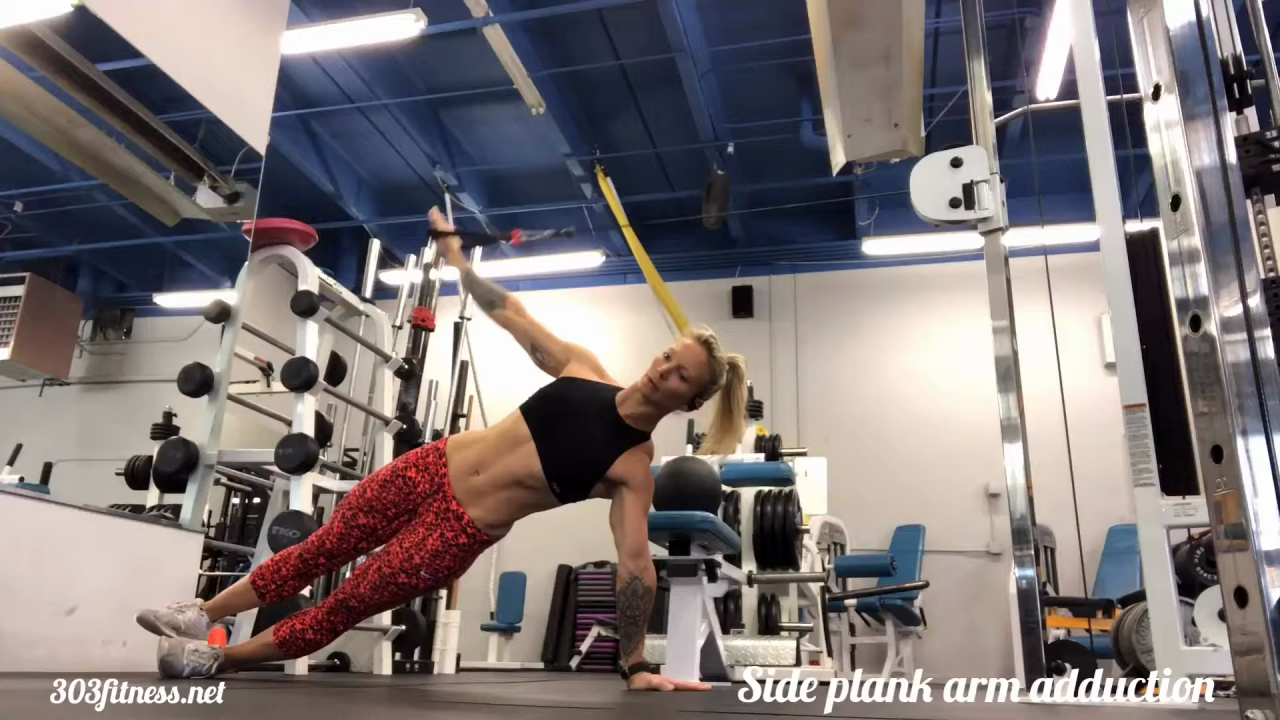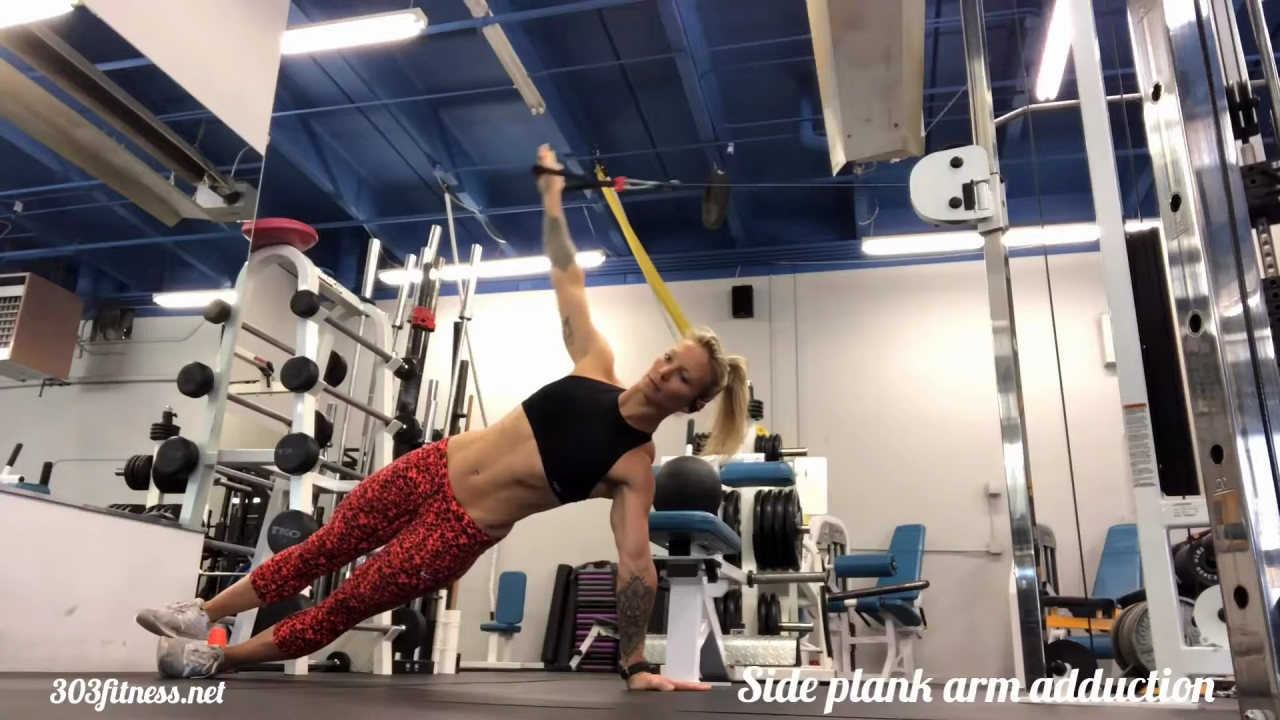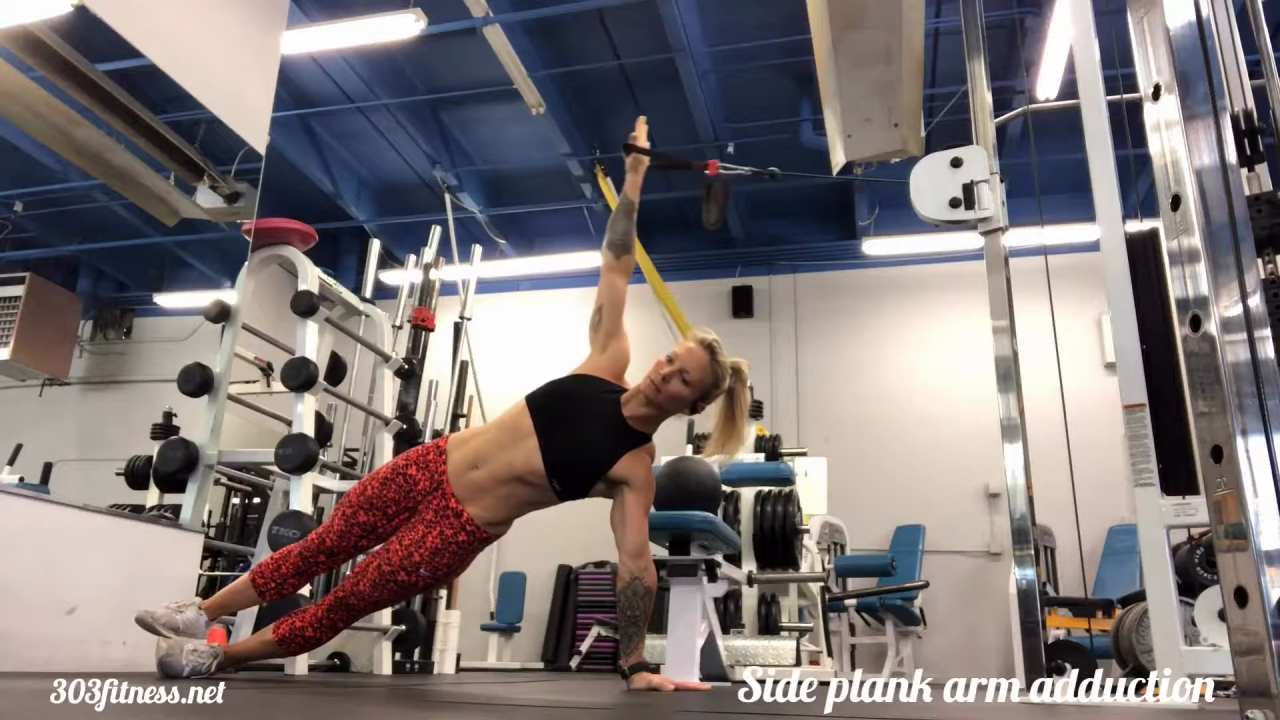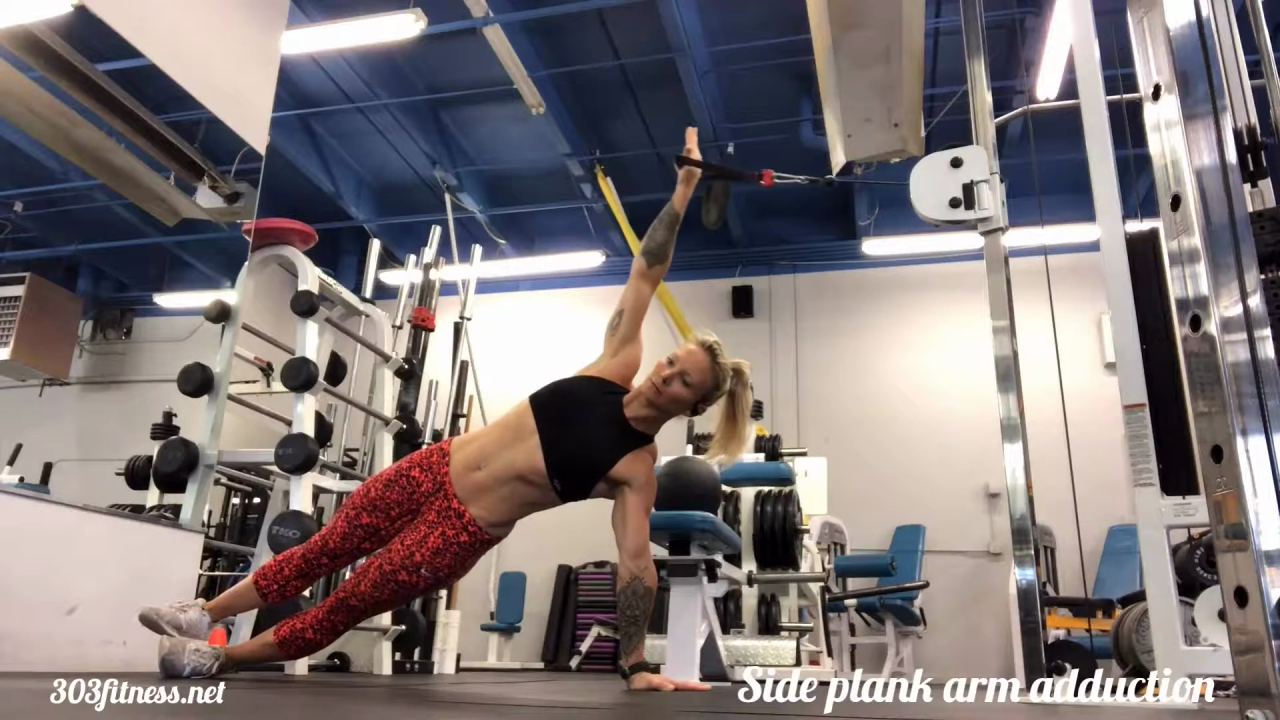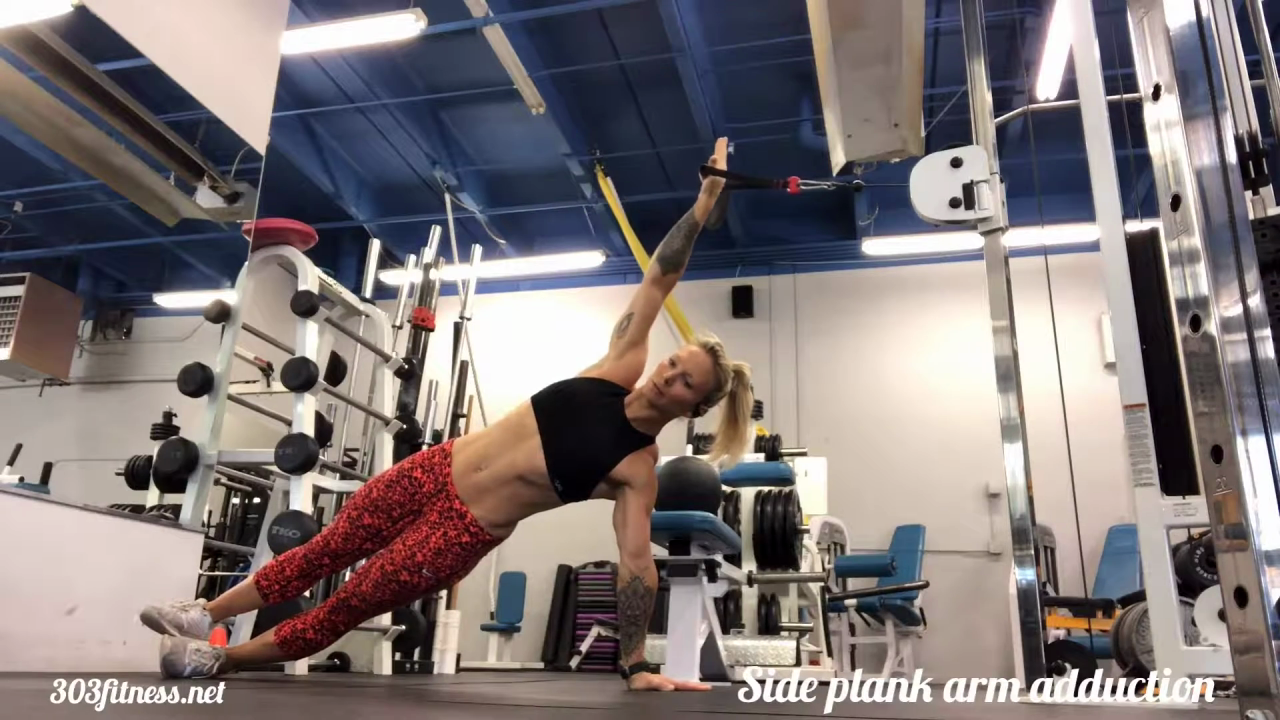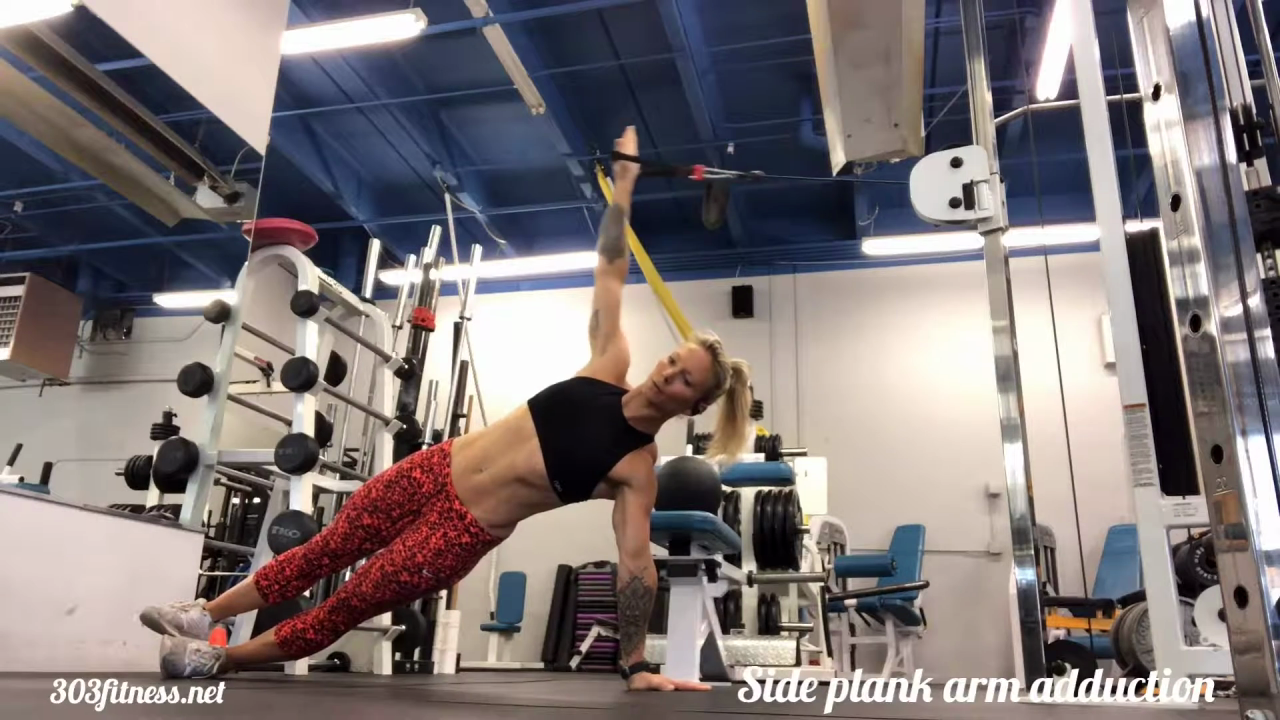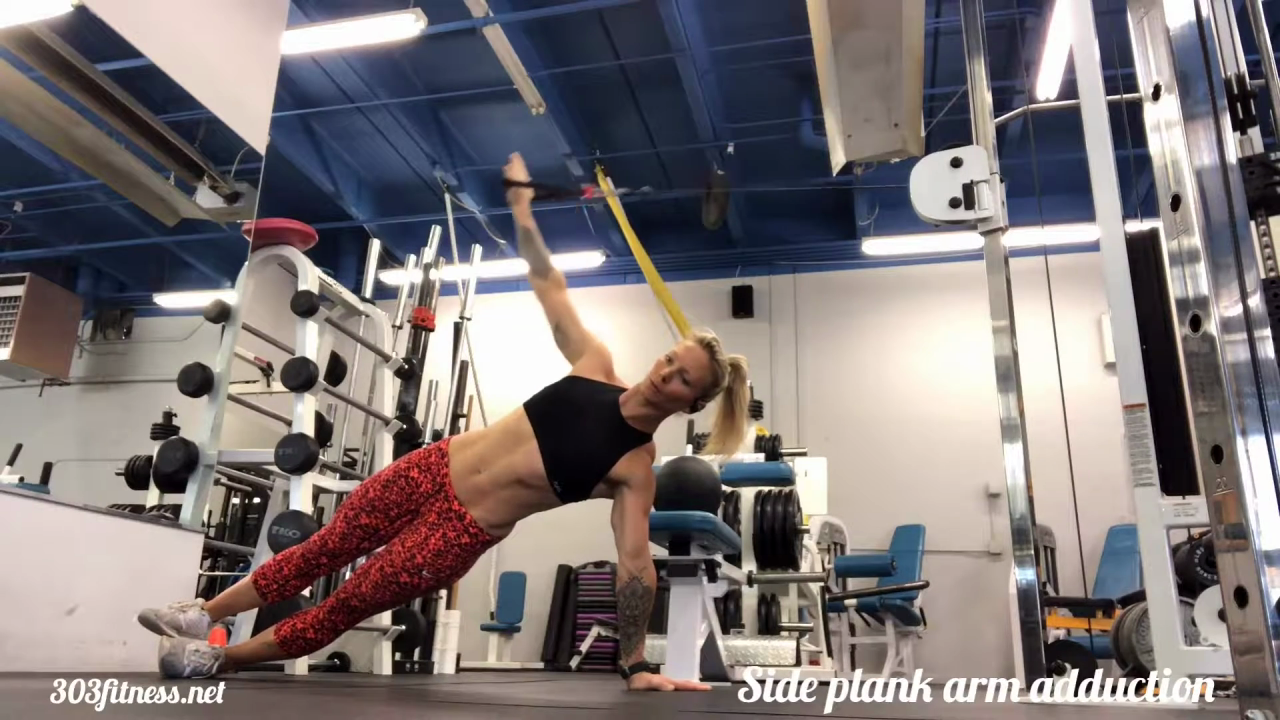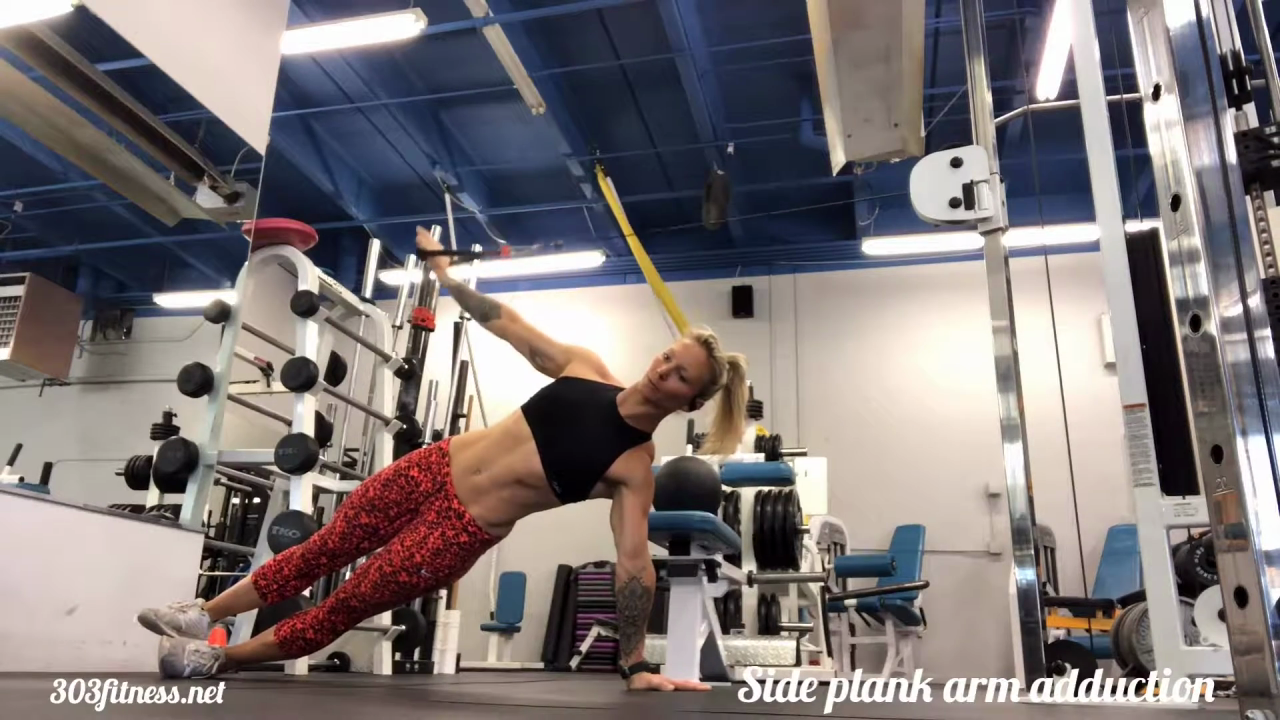
dt=0.5s
person 1, frame 1
left shoulder: (636, 467)
right shoulder: (587, 372)
left elbow: (635, 564)
right elbow: (513, 314)
left wrist: (636, 666)
right wrist: (458, 254)
left hip: (463, 530)
right hip: (436, 468)
left knee: (344, 607)
right knee: (322, 548)
left ankle: (217, 659)
right ankle: (202, 614)
person 1, frame 2
left shoulder: (635, 467)
right shoulder: (597, 369)
left elbow: (636, 562)
right elbow: (567, 278)
left wrist: (636, 665)
right wrist: (551, 193)
left hip: (462, 531)
right hip: (435, 469)
left knee: (344, 608)
right knee: (322, 550)
left ankle: (218, 658)
right ankle: (201, 614)
person 1, frame 3
left shoulder: (637, 467)
right shoulder: (607, 367)
left elbow: (636, 560)
right elbow: (615, 269)
left wrist: (636, 664)
right wrist: (634, 175)
left hip: (461, 528)
right hip: (433, 467)
left knee: (343, 606)
right knee: (322, 547)
left ankle: (215, 657)
right ankle: (200, 613)
person 1, frame 4
left shoulder: (637, 469)
right shoulder: (615, 371)
left elbow: (636, 562)
right elbow: (645, 275)
left wrist: (635, 664)
right wrist: (684, 189)
left hip: (464, 531)
right hip: (436, 468)
left knee: (344, 607)
right knee: (324, 550)
left ankle: (218, 659)
right ankle: (204, 613)
person 1, frame 5
left shoulder: (639, 469)
right shoulder: (619, 372)
left elbow: (637, 562)
right elbow: (657, 282)
left wrist: (636, 664)
right wrist: (704, 201)
left hip: (465, 531)
right hip: (437, 470)
left knee: (346, 608)
right knee: (325, 550)
left ankle: (219, 658)
right ankle: (203, 614)
person 1, frame 6
left shoulder: (638, 469)
right shoulder: (608, 372)
left elbow: (636, 561)
right elbow: (610, 272)
left wrist: (635, 664)
right wrist: (625, 184)
left hip: (465, 533)
right hip: (438, 470)
left knee: (345, 608)
right knee: (326, 551)
left ankle: (218, 660)
right ankle: (205, 613)
person 1, frame 7
left shoulder: (637, 468)
right shoulder: (596, 368)
left elbow: (636, 561)
right elbow: (551, 292)
left wrist: (635, 664)
right wrist: (522, 211)
left hip: (464, 531)
right hip: (436, 469)
left knee: (344, 608)
right knee: (325, 549)
left ankle: (218, 659)
right ankle: (202, 614)
person 1, frame 8
left shoulder: (636, 467)
right shoulder: (587, 369)
left elbow: (635, 560)
right elbow: (509, 325)
left wrist: (635, 664)
right wrist: (445, 270)
left hip: (465, 530)
right hip: (439, 468)
left knee: (346, 606)
right knee: (323, 551)
left ankle: (220, 659)
right ankle: (203, 614)
